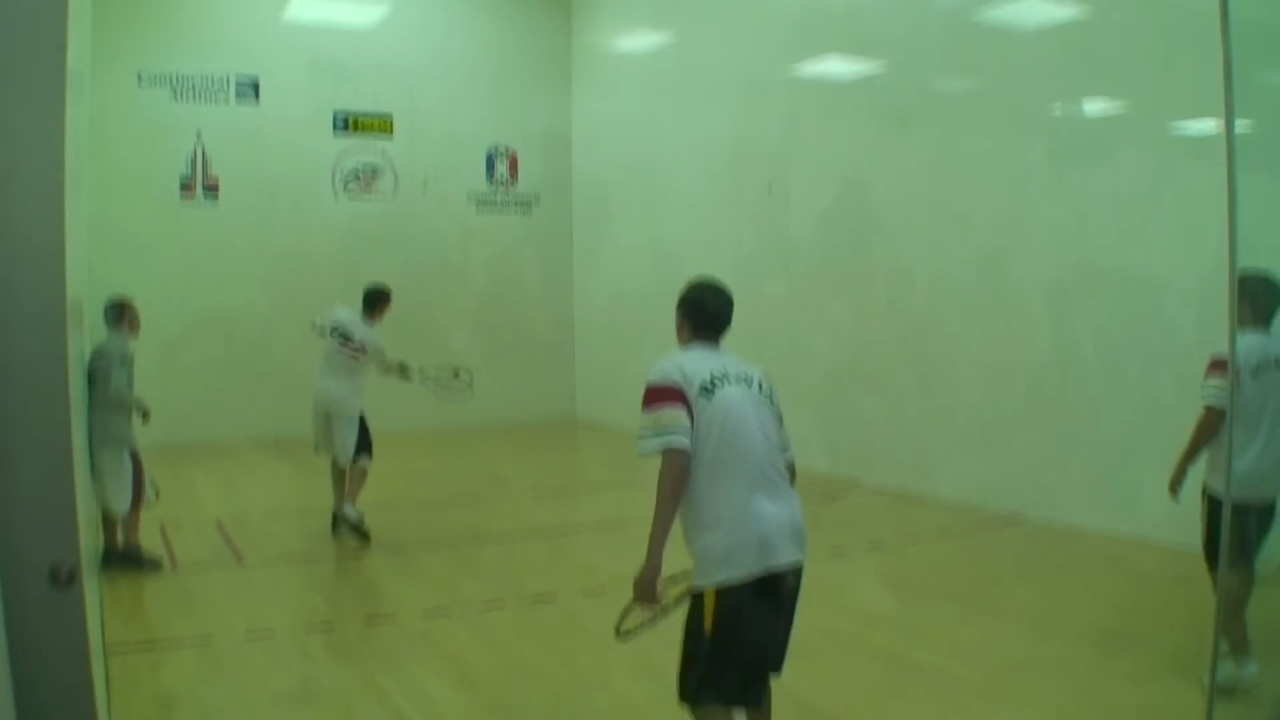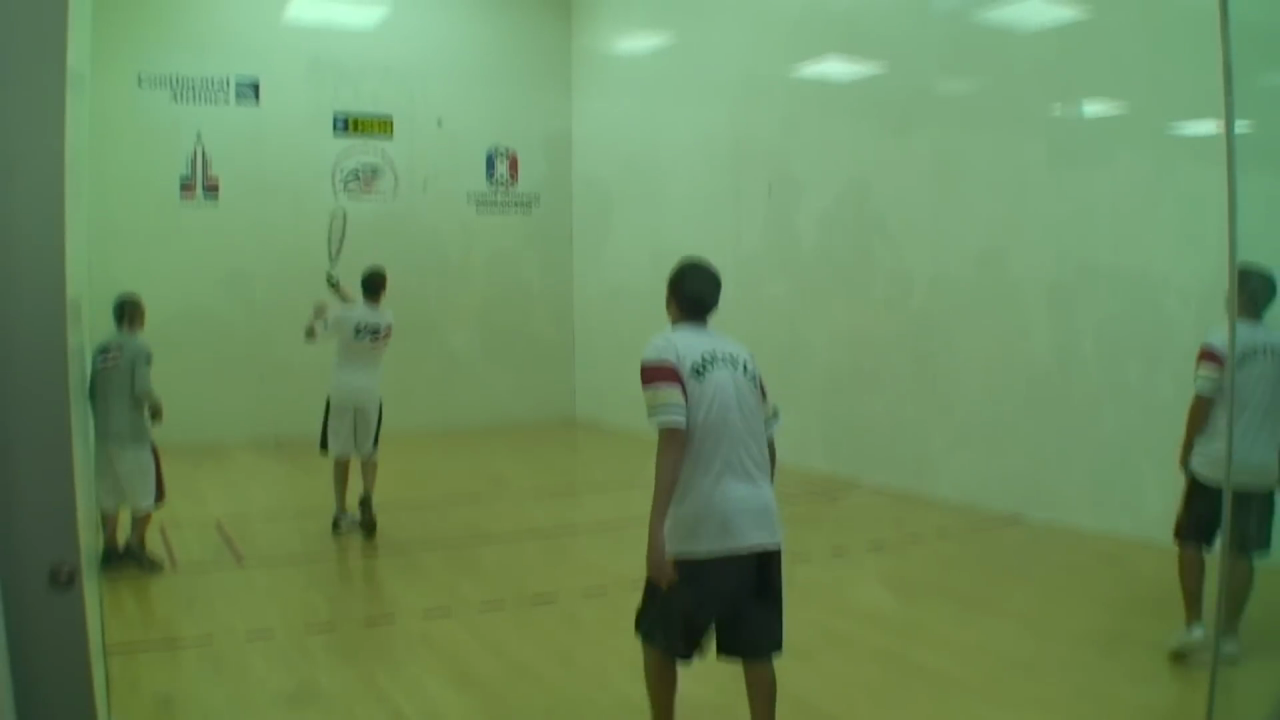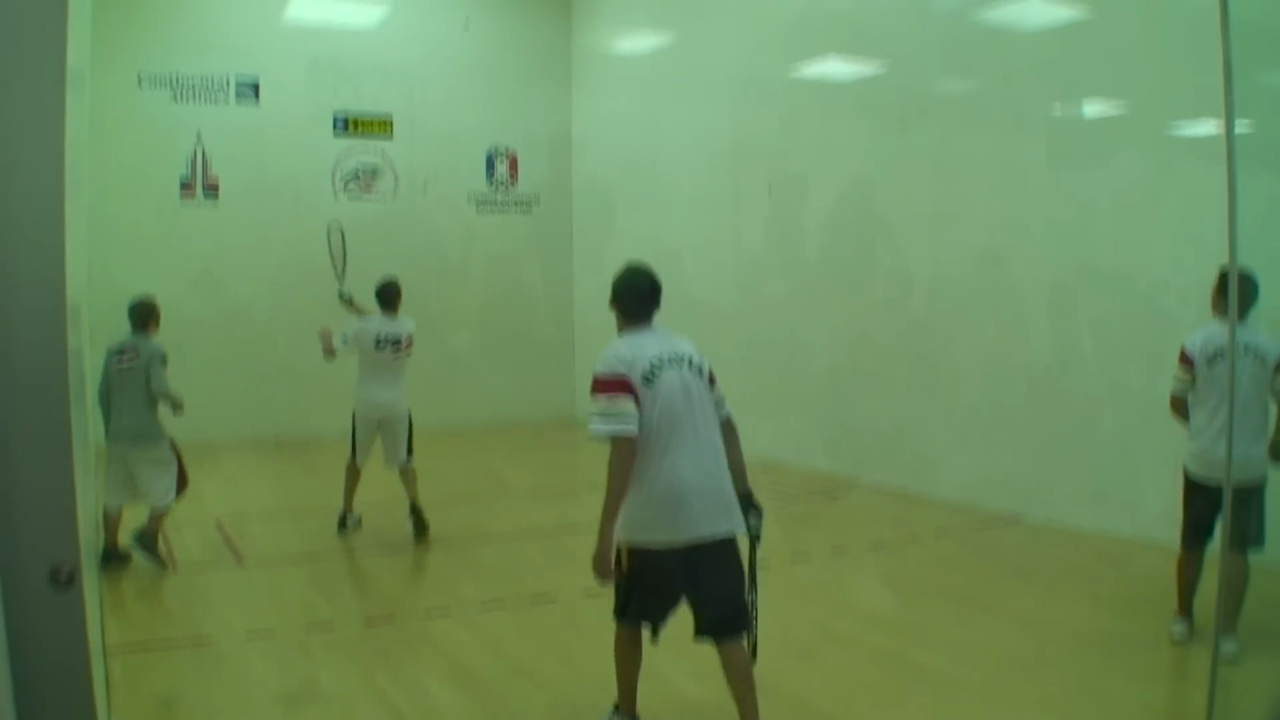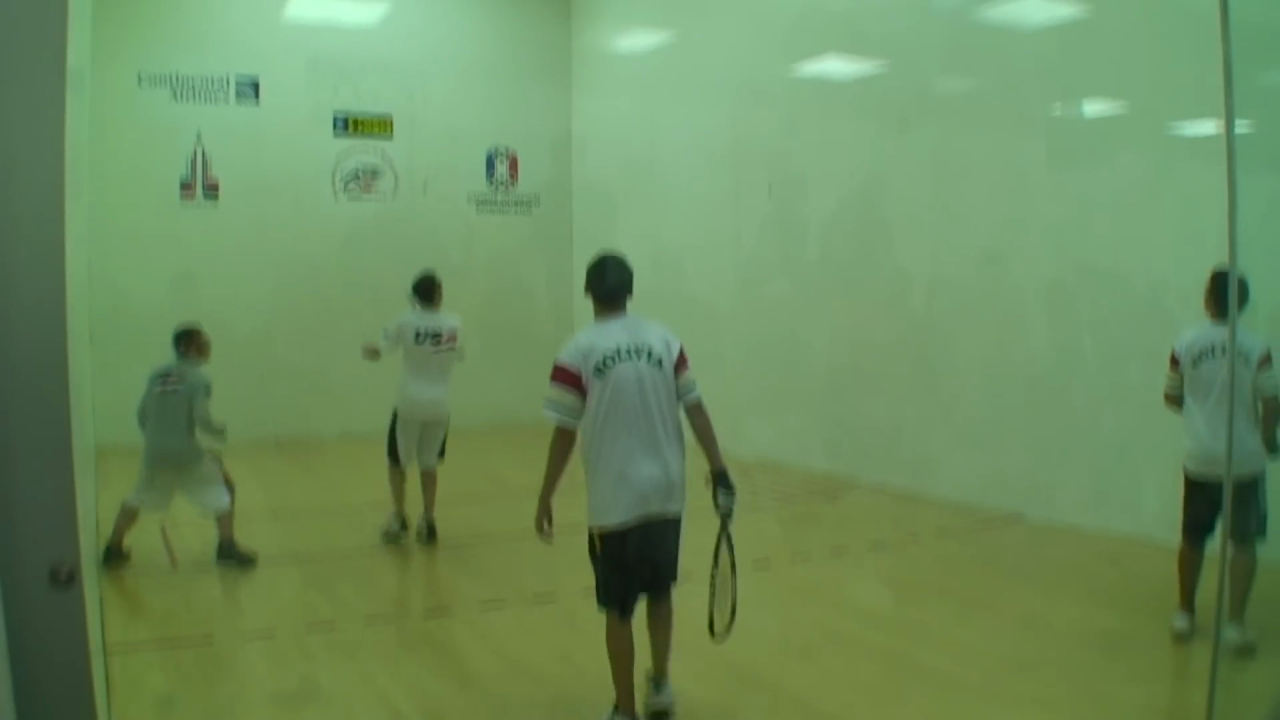
dt=0.3s
person 1, frame 1
left shoulder: (671, 372)
right shoulder: (754, 375)
left elbow: (675, 462)
left wrist: (652, 556)
left hip: (731, 551)
right hip: (785, 539)
right knee: (753, 667)
person 1, frame 2
left shoulder: (663, 352)
right shoulder: (740, 354)
left elbow: (673, 441)
left wrist: (655, 533)
left hip: (698, 530)
right hip: (760, 526)
left knee: (660, 636)
right knee: (756, 650)
person 1, frame 3
left shoulder: (616, 362)
right shoulder: (690, 350)
left elbow: (624, 449)
right elbow: (726, 427)
left wrist: (605, 533)
right wrist: (743, 491)
left hip: (651, 519)
right hip: (714, 515)
left knee: (630, 620)
right knee: (727, 628)
person 1, frame 4
left shoulder: (577, 351)
right shoulder: (664, 338)
left elbow: (565, 434)
right elbow: (696, 409)
left wrist: (545, 498)
right wrist: (718, 471)
left hip: (614, 500)
right hip: (666, 494)
left knee: (617, 609)
right knee: (660, 591)
person 2, frame 1
left shoulder: (1231, 356)
left elbow: (1213, 417)
left wrist: (1182, 465)
left hip: (1229, 482)
left knee: (1224, 565)
right knee: (1240, 563)
left ankle: (1240, 658)
right ankle: (1231, 640)
person 2, frame 2
left shoulder: (1218, 344)
left elbow: (1202, 404)
left wrist: (1186, 449)
left hip: (1211, 467)
left knee: (1190, 542)
right knee: (1240, 553)
left ankle: (1194, 624)
right ankle: (1230, 633)
person 2, frame 3
left shoulder: (1196, 343)
left elbow: (1177, 403)
left hip: (1202, 464)
right hip: (1248, 467)
left knee: (1192, 545)
right knee: (1237, 550)
left ankle: (1183, 619)
right ankle: (1228, 633)
person 2, frame 4
left shoulder: (1185, 344)
left elbow: (1172, 398)
left hip: (1200, 461)
right hip: (1245, 462)
left knee: (1193, 539)
right knee: (1245, 544)
left ankle: (1185, 614)
right ankle: (1235, 624)
person 3, frame 1
left shoulder: (100, 350)
right shoulder: (121, 350)
right elbow: (117, 391)
right wrist: (140, 404)
left hip: (98, 435)
right hip: (116, 437)
left knee: (109, 497)
right knee: (131, 496)
left ankle: (112, 551)
right ankle: (132, 551)
person 3, frame 2
left shoulder: (100, 350)
right shoulder: (139, 348)
left elbow: (92, 393)
right elbow: (142, 388)
right wrist: (156, 404)
left hip: (104, 434)
right hip: (132, 435)
left knee: (109, 495)
right knee: (146, 494)
left ankle: (111, 550)
right ankle: (135, 548)
person 3, frame 3
left shoulder: (113, 352)
right shoulder: (155, 350)
left elbow: (102, 395)
right elbow: (159, 387)
right wrist: (175, 400)
left hip: (118, 434)
right hip: (148, 434)
left knee: (115, 495)
right knee: (168, 484)
left ankle: (111, 551)
right ankle: (149, 534)
person 3, frame 4
left shoulder: (157, 376)
right shoulder: (199, 379)
left elbow: (141, 415)
right elbow: (202, 420)
right wrist: (217, 431)
left hip: (154, 454)
right hip: (187, 456)
left knee: (137, 498)
right knee: (222, 490)
left ankle: (113, 548)
right ankle: (227, 547)
person 4, frame 1
left shoulder: (338, 314)
right shoulder: (372, 341)
left elbow: (317, 326)
right elbow: (385, 368)
right wrist: (401, 370)
left hip: (322, 395)
right hip: (347, 403)
left knee: (338, 456)
right knee: (361, 459)
left ankle: (341, 511)
right ankle: (348, 506)
person 4, frame 2
left shoulder: (345, 315)
right shoulder: (387, 318)
left elbow: (310, 335)
left wrist: (319, 315)
right wrist: (341, 293)
left hip: (342, 393)
right hip: (369, 394)
left knee: (341, 455)
right knee: (369, 453)
left ankle: (341, 514)
right ankle: (367, 498)
person 4, frame 3
left shoulder: (364, 327)
right shoulder: (409, 327)
left elbow: (330, 354)
left wrist: (325, 337)
right wrist: (358, 310)
left hip: (367, 404)
right hip: (397, 405)
left knee: (356, 460)
right knee: (404, 461)
left ankle: (346, 516)
right ankle: (415, 505)
person 4, frame 4
left shoulder: (406, 321)
right shoulder: (454, 323)
left elbow: (375, 354)
right elbow: (459, 356)
left wrist: (368, 349)
left hip: (409, 403)
right hip: (439, 405)
left knee: (397, 463)
right knee: (428, 465)
left ankle: (398, 517)
right ankle: (428, 521)
